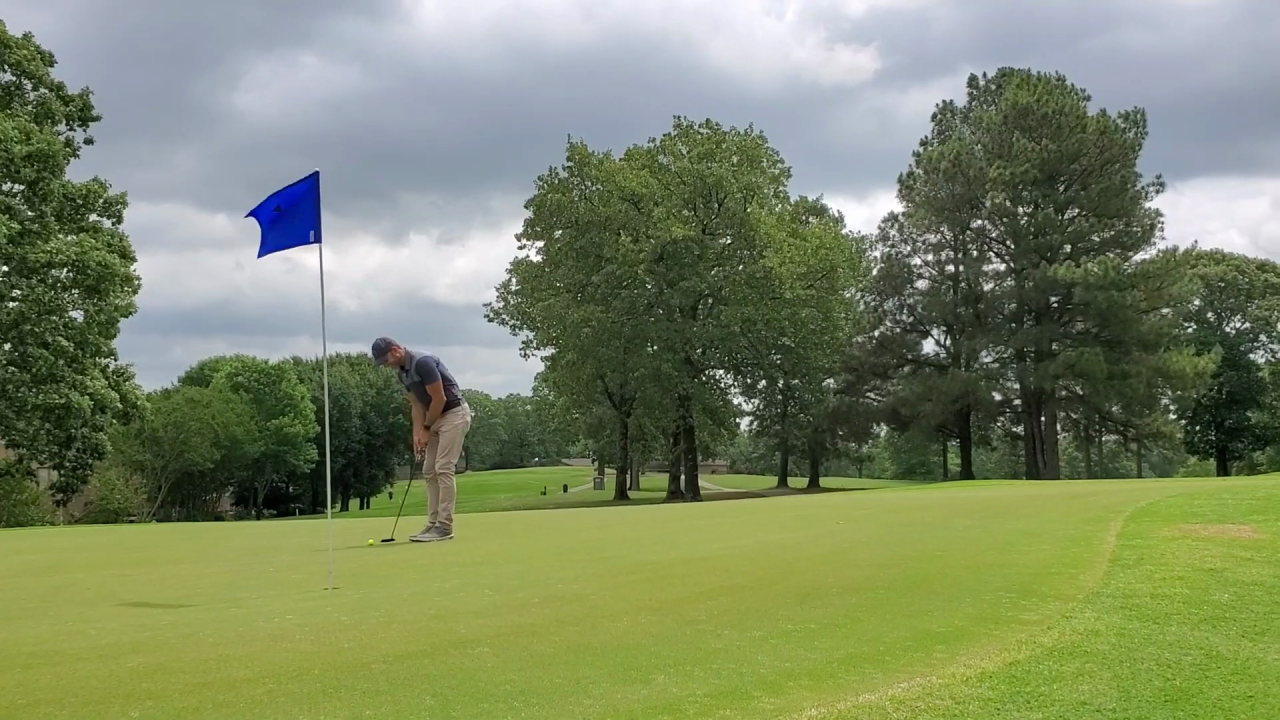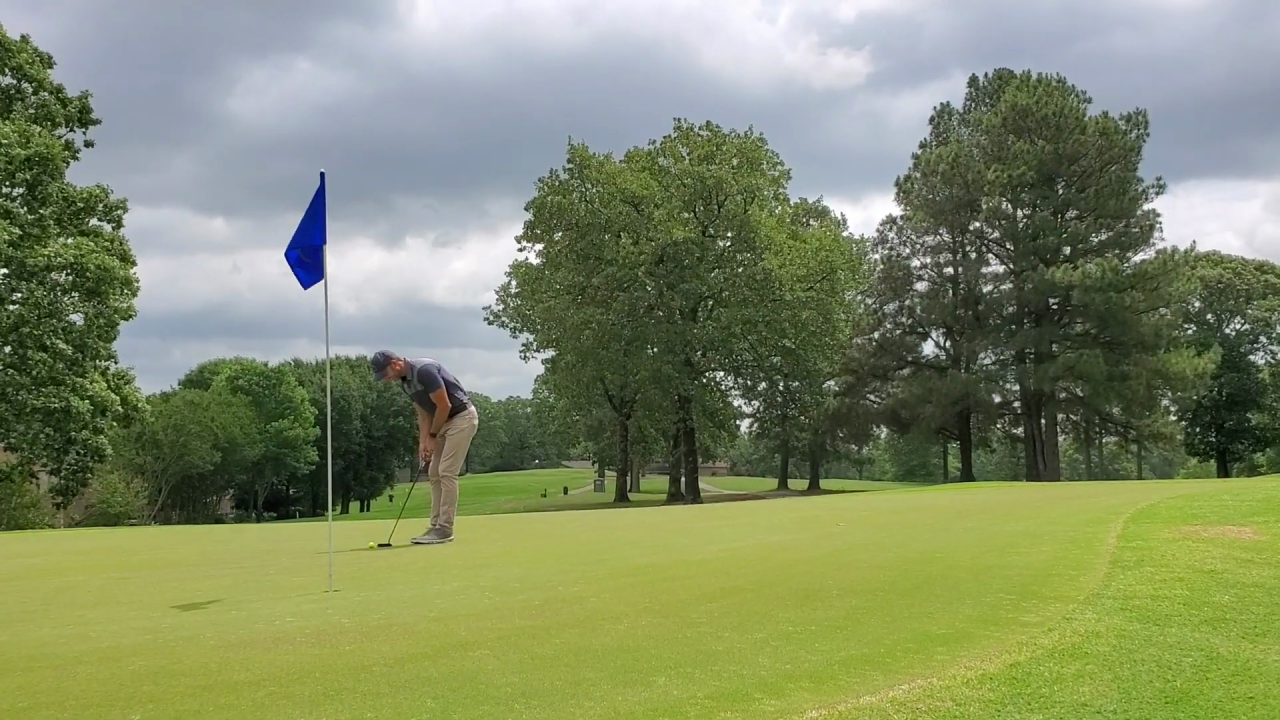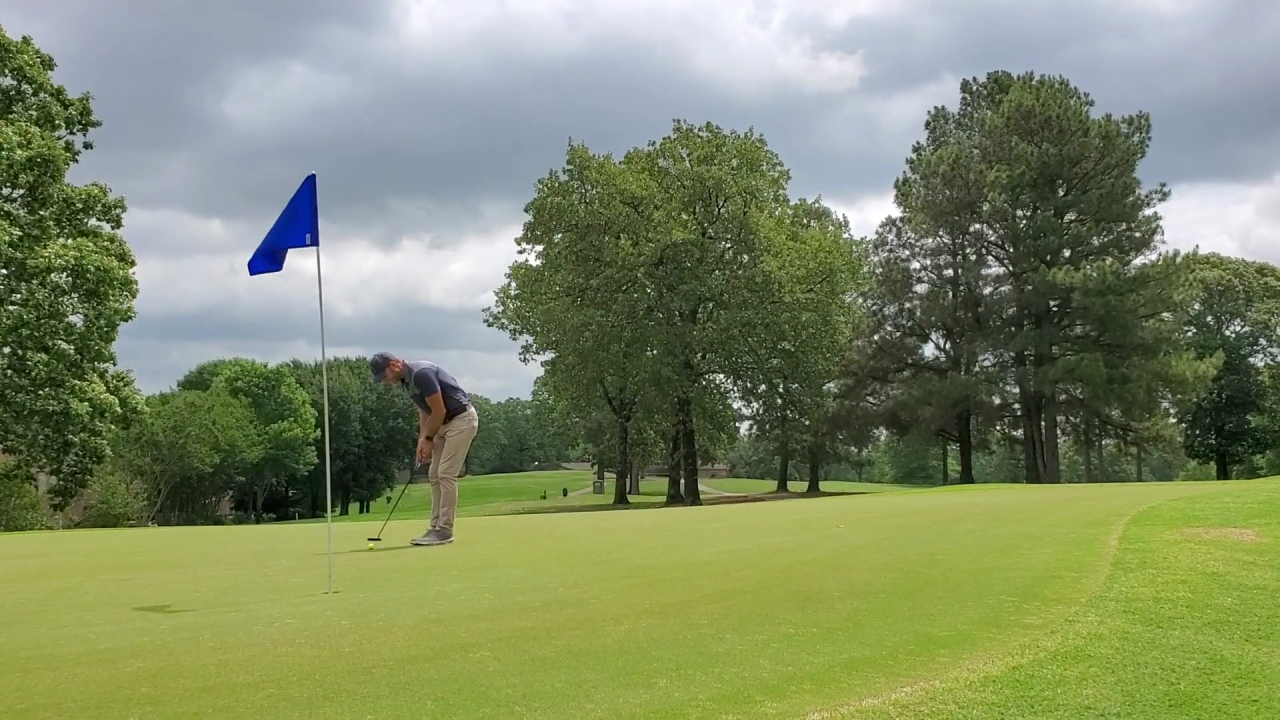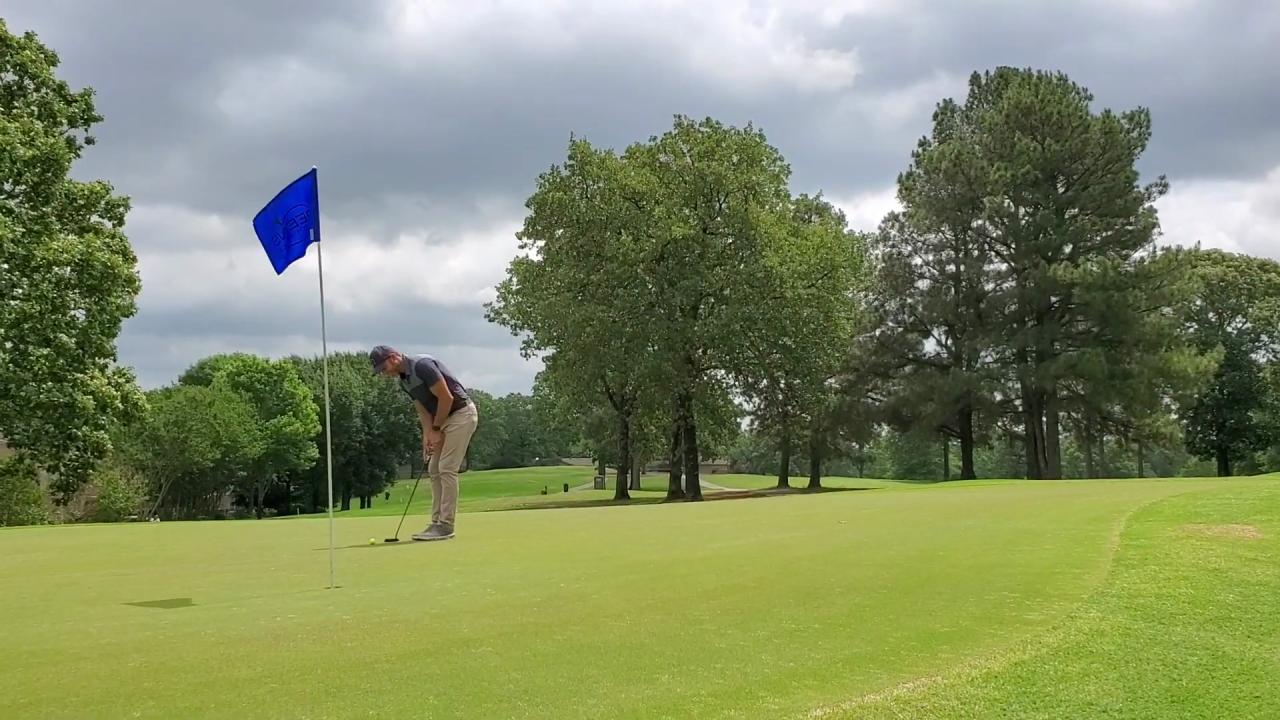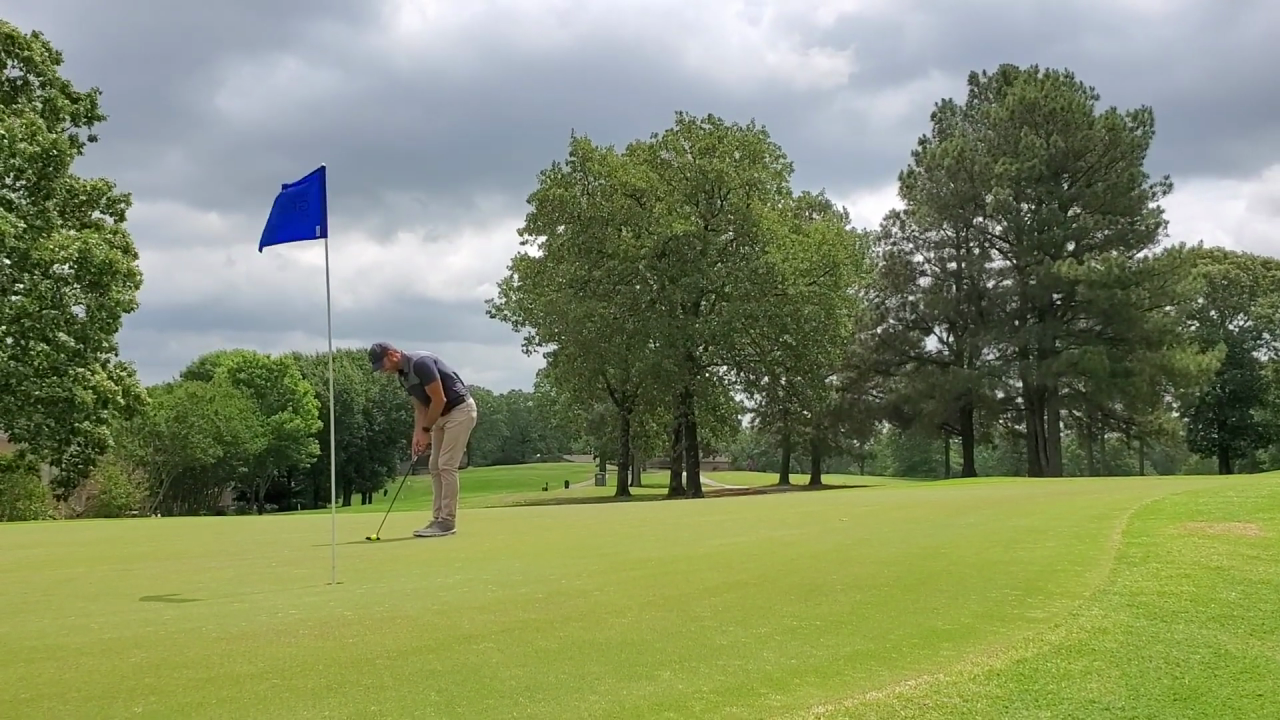
dt=1s
person 1, frame 1
left shoulder: (423, 362)
right shoulder: (402, 373)
left elbow: (439, 399)
right elbow: (417, 405)
left wrist: (426, 429)
right wrist: (416, 434)
left hip: (454, 414)
right hip: (437, 417)
left knee: (444, 469)
right knee: (430, 471)
left ankle: (445, 526)
right ankle: (434, 524)
person 1, frame 2
left shoulder: (424, 370)
right shoulder: (405, 382)
left elbow: (444, 405)
right elbow: (423, 413)
left wrist: (432, 436)
right wrist: (423, 442)
left hip: (462, 417)
right hip: (445, 421)
left knee: (447, 472)
right knee: (435, 474)
left ankle: (445, 529)
right ankle: (436, 525)
person 1, frame 3
left shoulder: (421, 373)
right shoulder: (406, 381)
left elbow: (439, 410)
right elbow: (425, 412)
left wrist: (429, 439)
right wrist: (422, 440)
left hip: (461, 419)
right hip: (446, 422)
left knee: (446, 474)
right knee: (435, 476)
left ankle: (445, 530)
right ankle: (436, 527)
person 1, frame 4
left shoulder: (422, 365)
right shoulder: (403, 380)
left elbow: (446, 397)
right elbow: (423, 410)
left wrist: (436, 429)
right wrist: (427, 435)
left hip: (461, 414)
right hip: (444, 418)
left knee: (447, 469)
right knee: (435, 471)
left ankle: (446, 525)
right ankle: (437, 523)
person 1, frame 5
left shoulder: (420, 363)
right shoulder: (403, 375)
left elbow: (439, 400)
right elbow: (421, 407)
left wrist: (426, 430)
right wrist: (417, 435)
left hip: (460, 410)
right hip: (443, 415)
left knee: (447, 465)
right knee: (436, 467)
left ankle: (447, 522)
right ankle: (439, 519)
